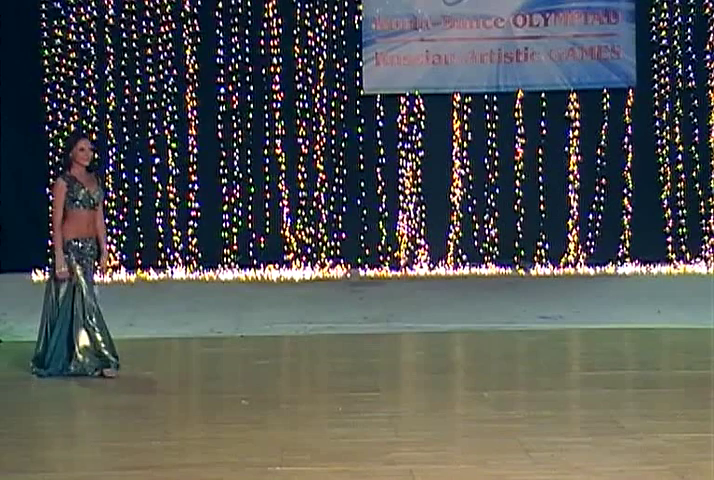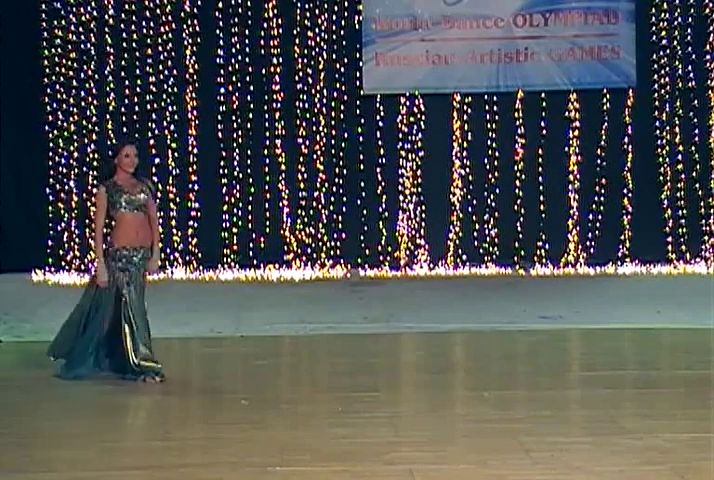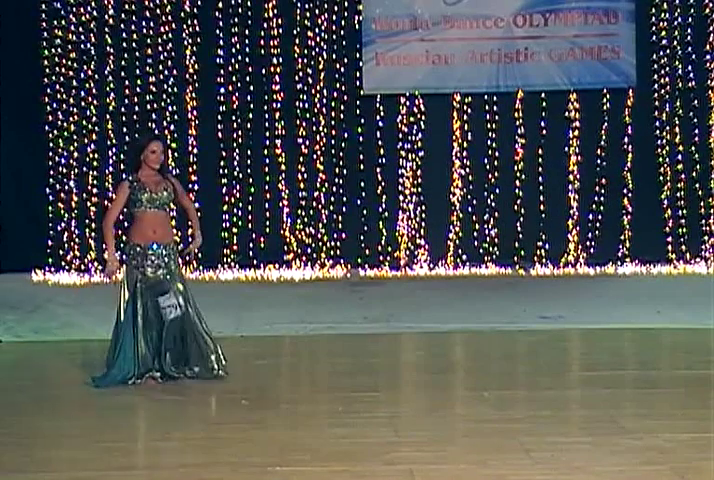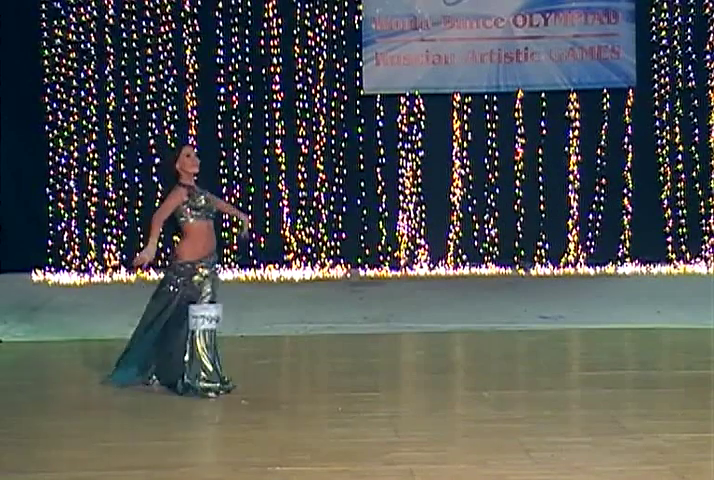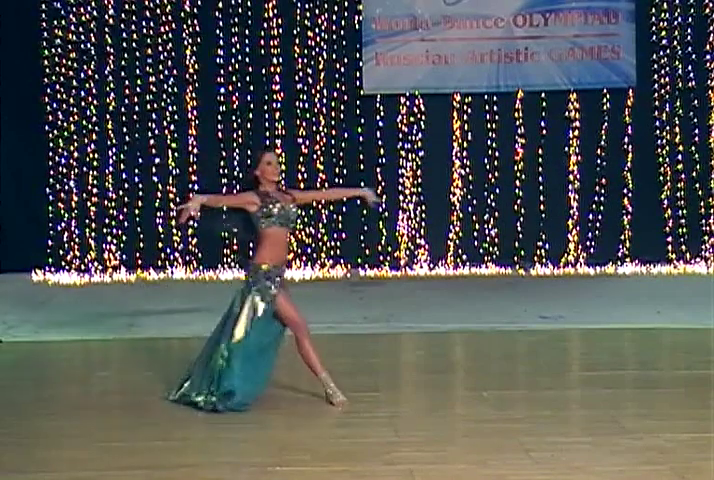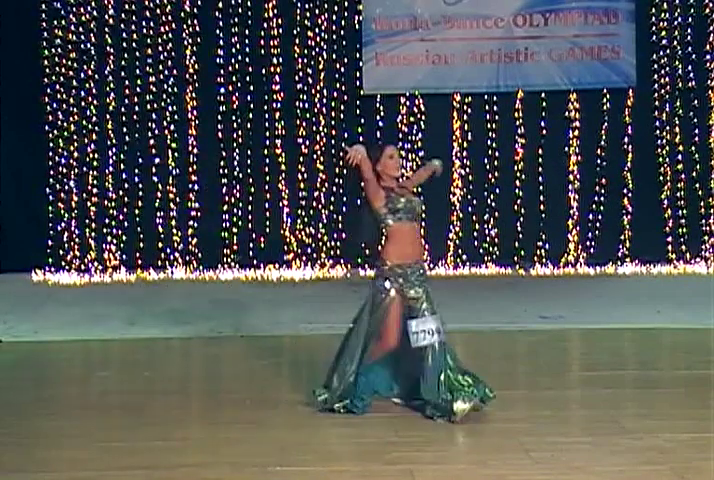
dt=0.7s
person 1, frame 1
left shoulder: (94, 180)
right shoulder: (63, 181)
right elbow: (56, 221)
left wrist: (104, 250)
right wrist: (58, 256)
left hip: (90, 246)
right hip: (70, 246)
left knee: (80, 303)
right knee: (84, 301)
left ankle: (75, 357)
right ankle: (97, 360)
person 1, frame 2
left shoulder: (144, 185)
right shoulder: (106, 189)
left elbow: (154, 220)
right elbow: (98, 229)
left wrist: (155, 252)
right wrist: (100, 263)
left hip: (142, 253)
right hip: (119, 254)
left knee: (116, 307)
right knee: (132, 309)
left ankle: (99, 356)
right ankle: (142, 365)
person 1, frame 3
left shoulder: (169, 182)
right shoulder: (129, 184)
left elbow: (188, 206)
right elbow: (109, 220)
left wrist: (197, 234)
right wrist: (112, 254)
left hip: (167, 252)
right hip: (139, 252)
left knee: (176, 306)
right knee: (141, 310)
left ankle: (176, 363)
right ankle: (142, 367)
person 1, frame 4
left shoulder: (199, 191)
right shoulder: (180, 191)
left elbow: (218, 203)
right elbow: (159, 216)
left wrist: (241, 216)
right wrist: (151, 246)
left hip: (207, 264)
right hip: (185, 264)
right knee: (164, 318)
left ankle: (201, 377)
right ankle: (143, 369)
person 1, frame 5
left shoulder: (289, 196)
right shoulder: (254, 198)
left elbow: (325, 194)
right elbow: (222, 199)
left wrist: (359, 190)
right wrist: (198, 200)
left hip: (274, 271)
right hip: (264, 271)
left knee: (262, 329)
right knee: (299, 325)
right ankle: (328, 386)
person 1, frame 6
left shoulder: (405, 187)
right shoulder: (378, 192)
left elbow: (422, 174)
right elbow: (366, 173)
left wrist: (433, 166)
right wrist: (361, 154)
left hip: (416, 271)
right hip: (391, 271)
left knee: (429, 336)
right knee: (389, 339)
left ankle: (445, 400)
right ankle: (353, 385)
